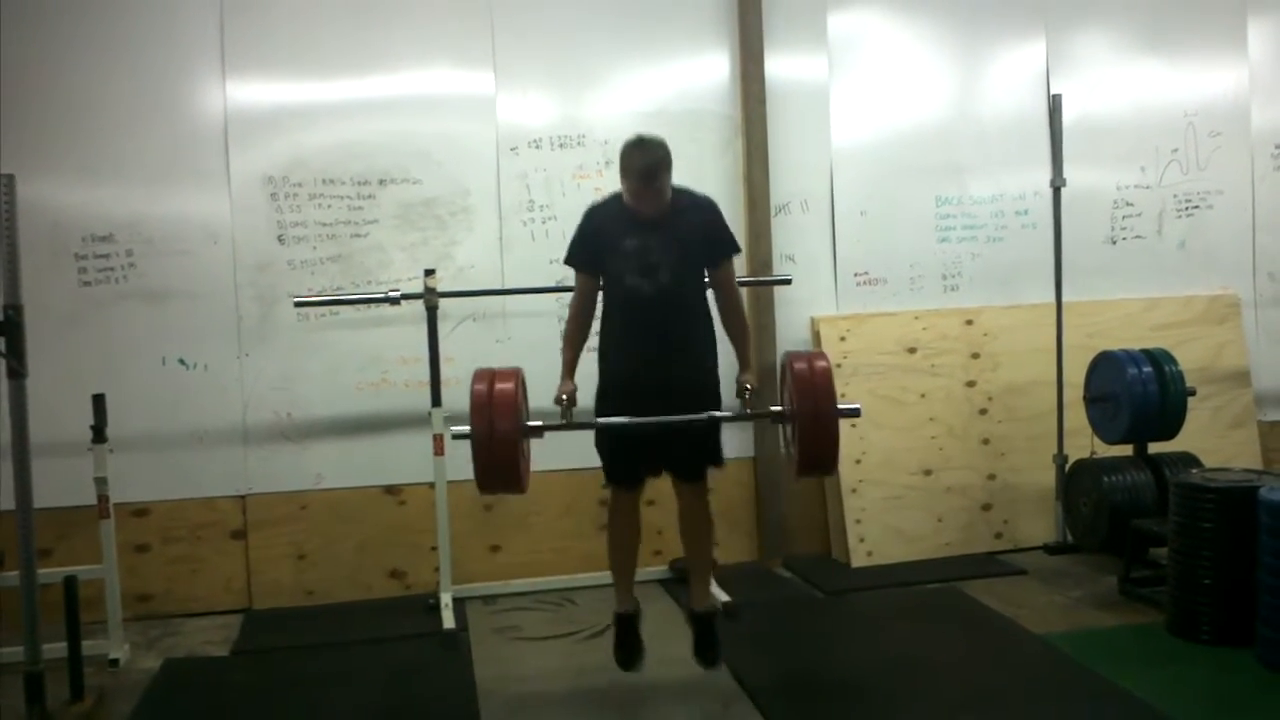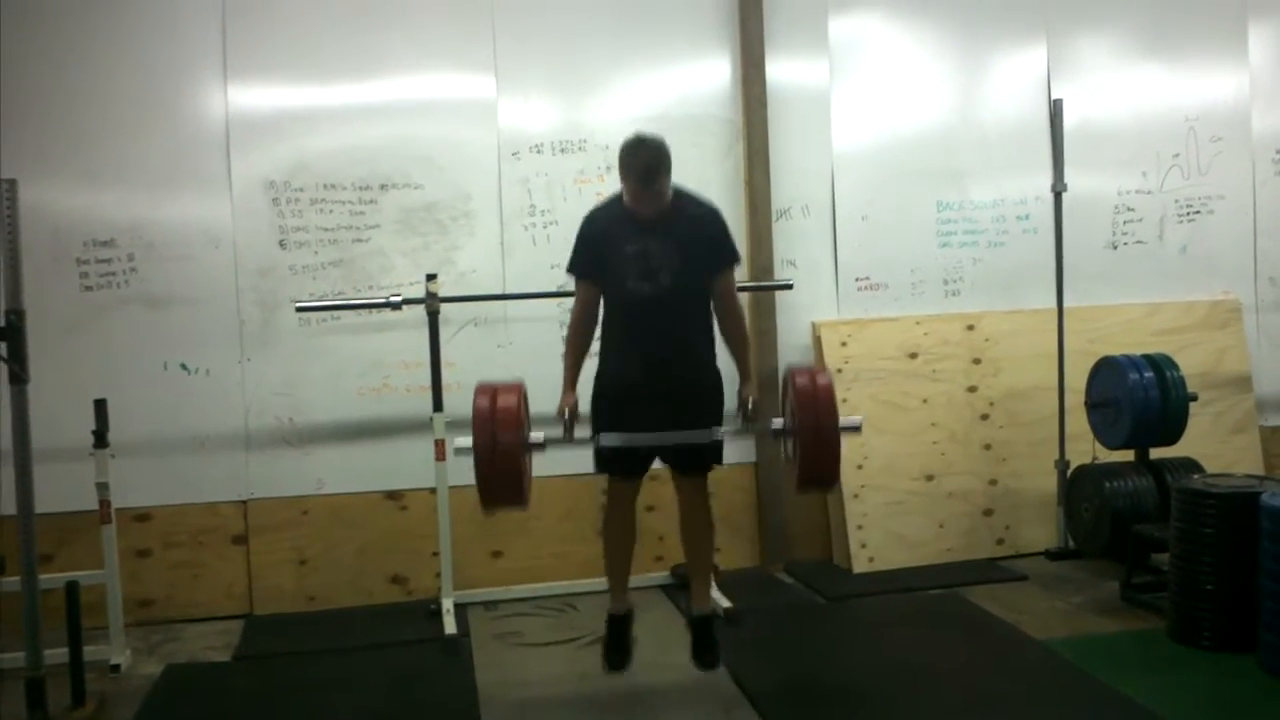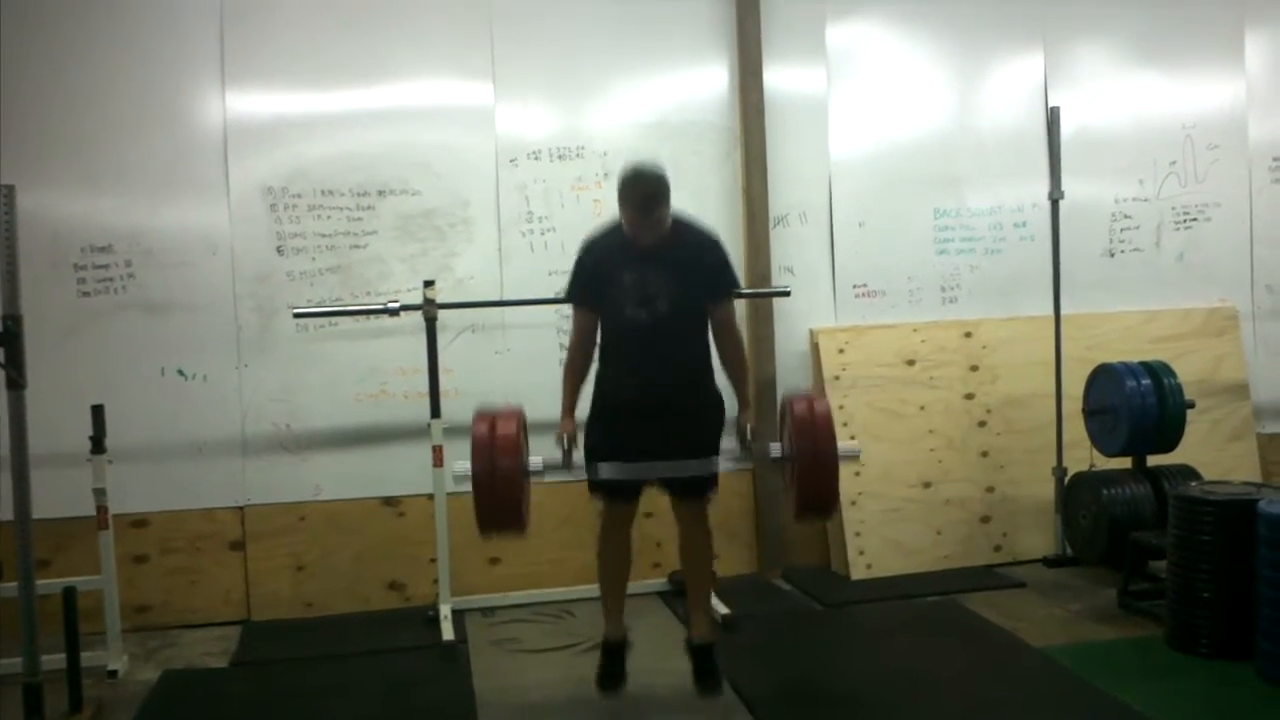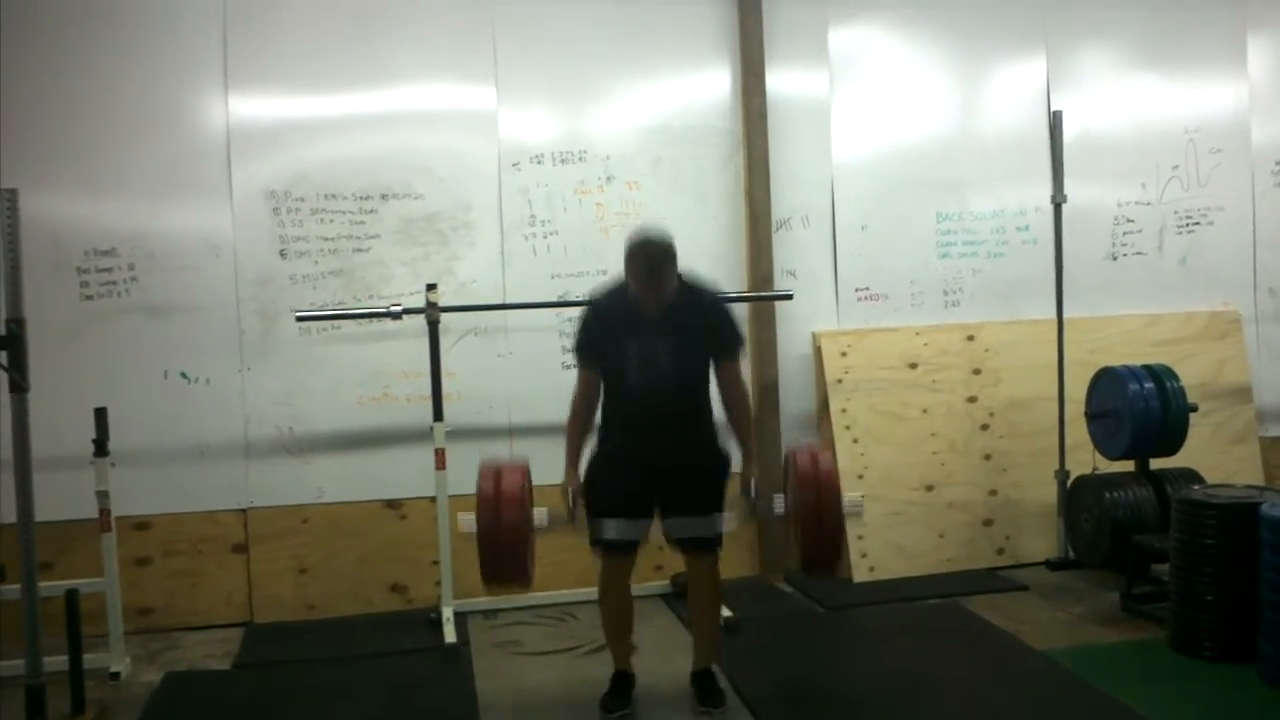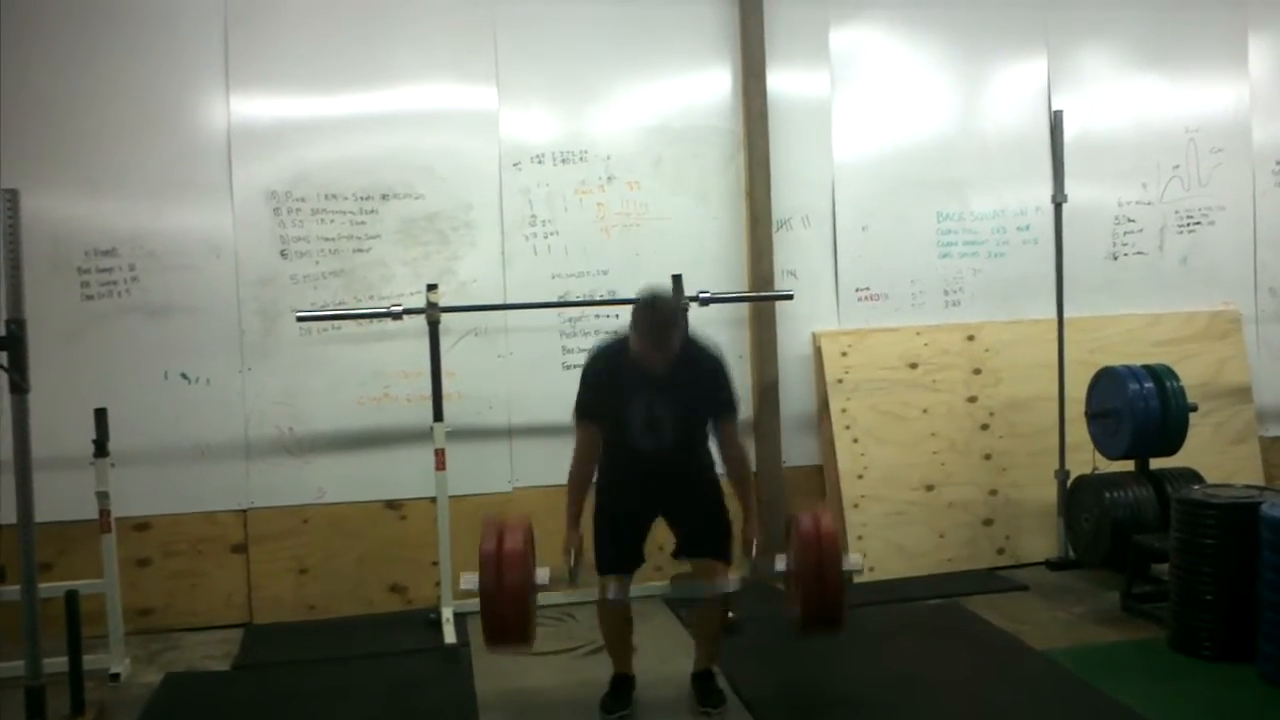
dt=0.1s
person 1, frame 1
left shoulder: (702, 215)
right shoulder: (599, 221)
left elbow: (727, 292)
right elbow: (583, 300)
left wrist: (745, 366)
right wrist: (568, 374)
left hip: (691, 376)
right hip: (622, 380)
left knee: (692, 489)
right knee: (625, 494)
left ankle: (703, 607)
right ankle: (626, 611)
person 1, frame 2
left shoulder: (703, 219)
right shoulder: (600, 224)
left elbow: (726, 301)
right elbow: (585, 308)
left wrist: (746, 377)
right wrist: (569, 384)
left hip: (693, 376)
right hip: (622, 379)
left knee: (693, 487)
right knee: (621, 489)
left ankle: (702, 610)
right ankle: (618, 611)
person 1, frame 3
left shoulder: (702, 249)
right shoulder: (597, 253)
left elbow: (725, 329)
right elbow: (583, 335)
left wrist: (744, 405)
right wrist: (567, 412)
left hip: (690, 401)
right hip: (618, 403)
left knee: (694, 508)
right knee: (615, 510)
left ankle: (702, 643)
right ankle: (613, 642)
person 1, frame 4
left shoulder: (706, 309)
right shoulder: (604, 312)
left elbow: (732, 386)
right elbow: (587, 392)
left wrist: (749, 460)
right wrist: (572, 467)
left hip: (692, 451)
right hip: (622, 452)
left knee: (702, 559)
right knee: (615, 562)
left ankle: (703, 669)
right ankle: (621, 673)
person 1, frame 5
left shoulder: (706, 366)
right shoulder: (604, 367)
left elbow: (732, 443)
right elbow: (587, 450)
left wrist: (750, 518)
right wrist: (572, 529)
left hip: (689, 481)
right hip: (624, 482)
left knee: (712, 576)
right knee: (613, 582)
left ankle: (704, 672)
right ankle: (622, 676)
